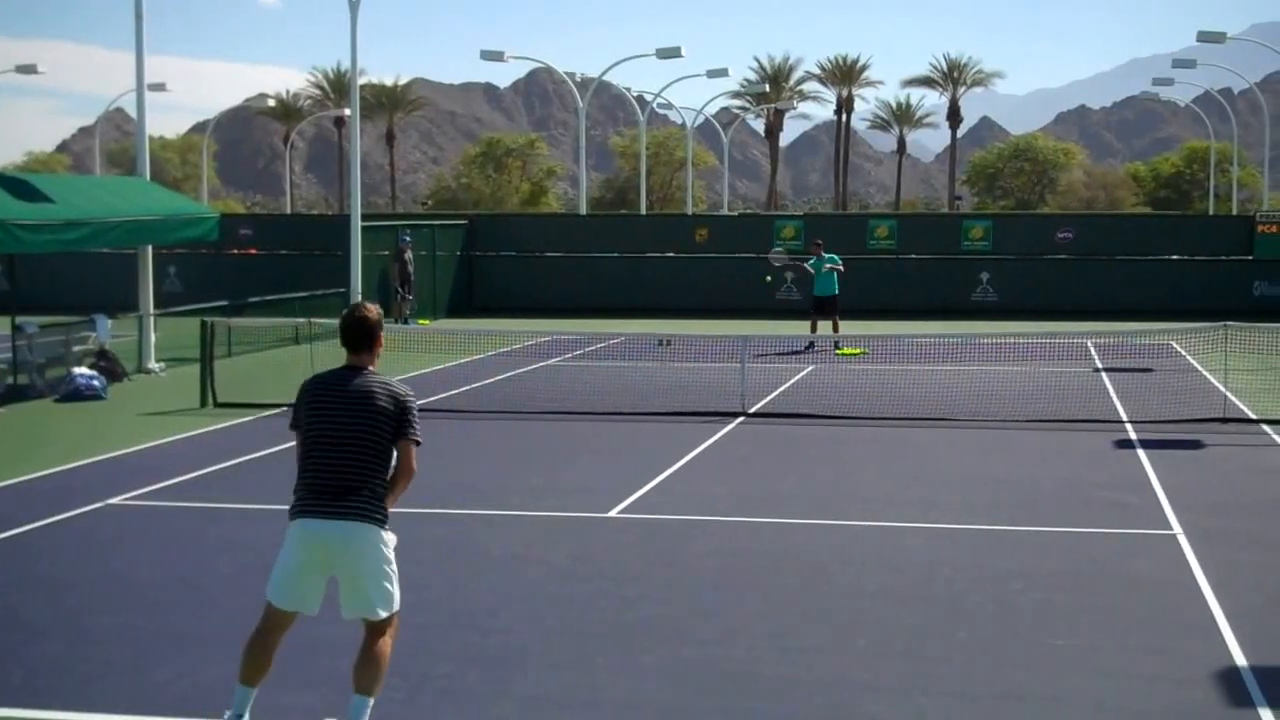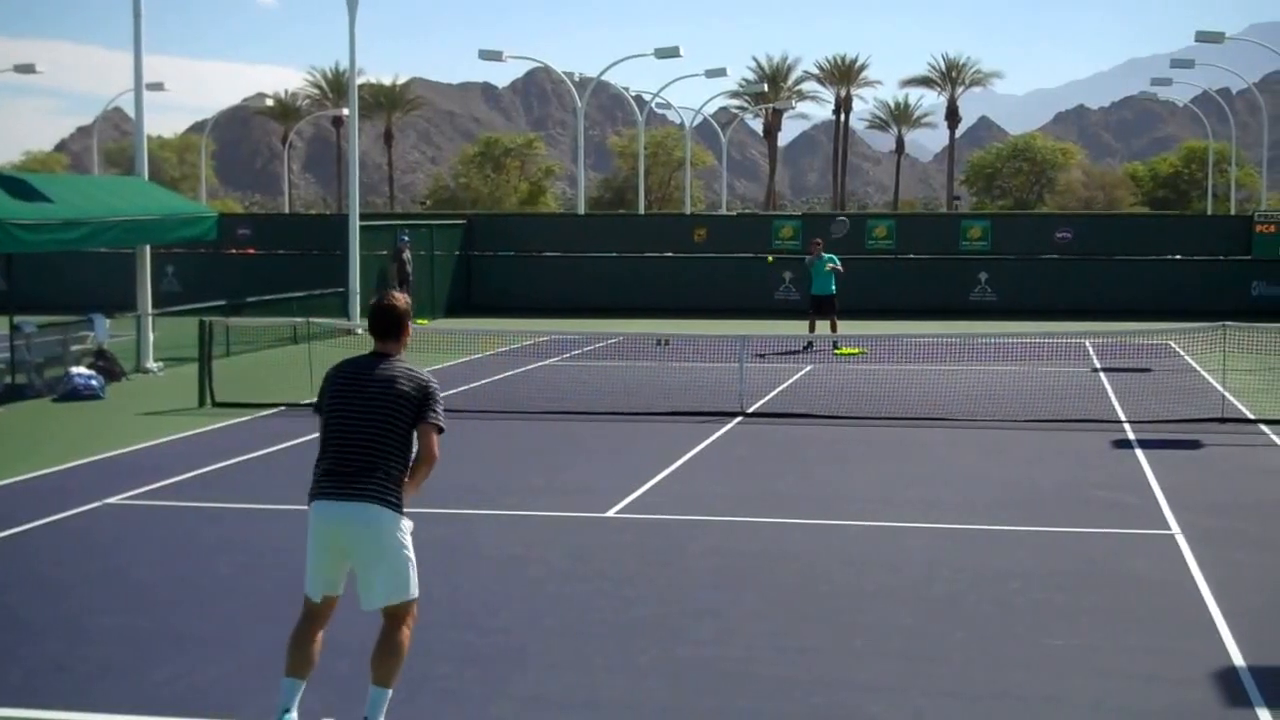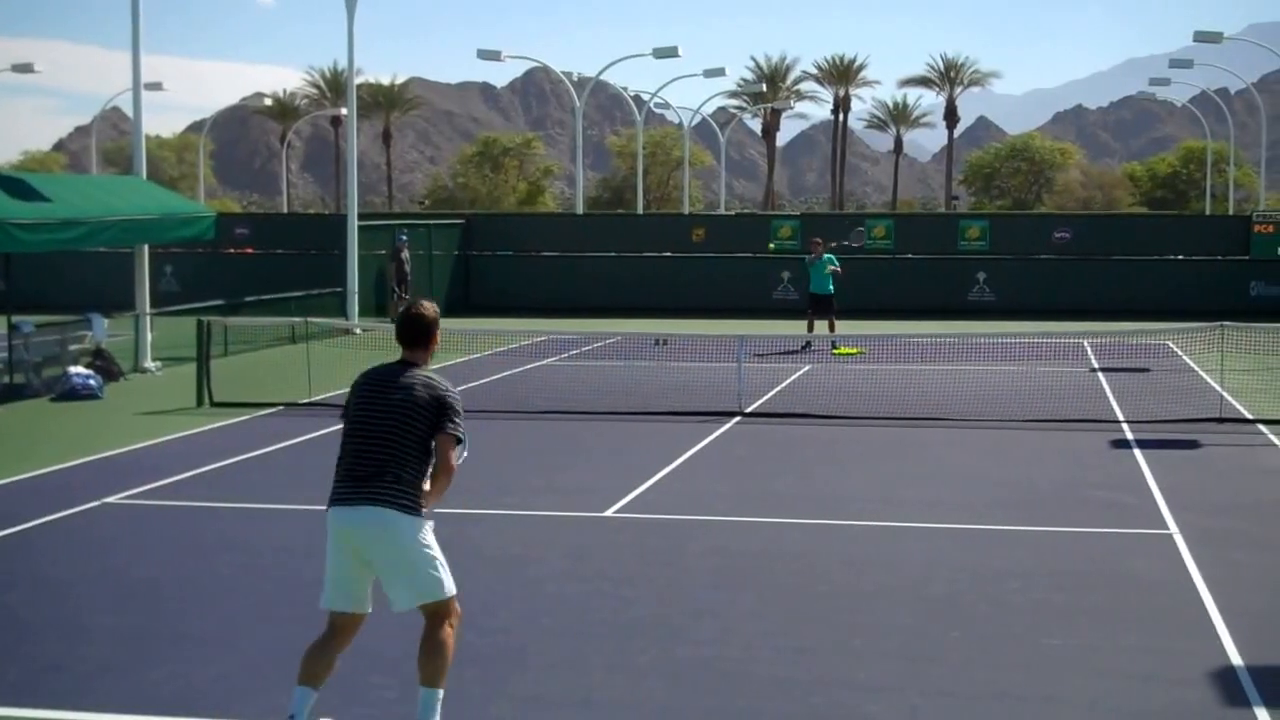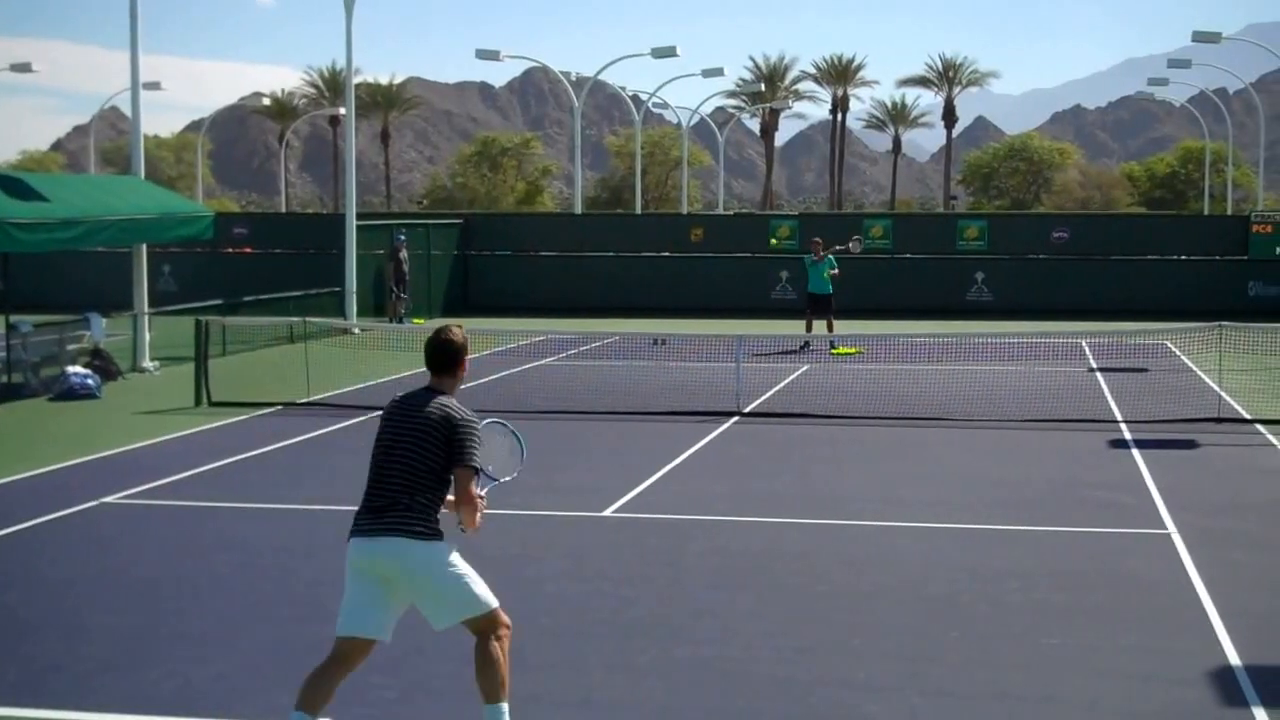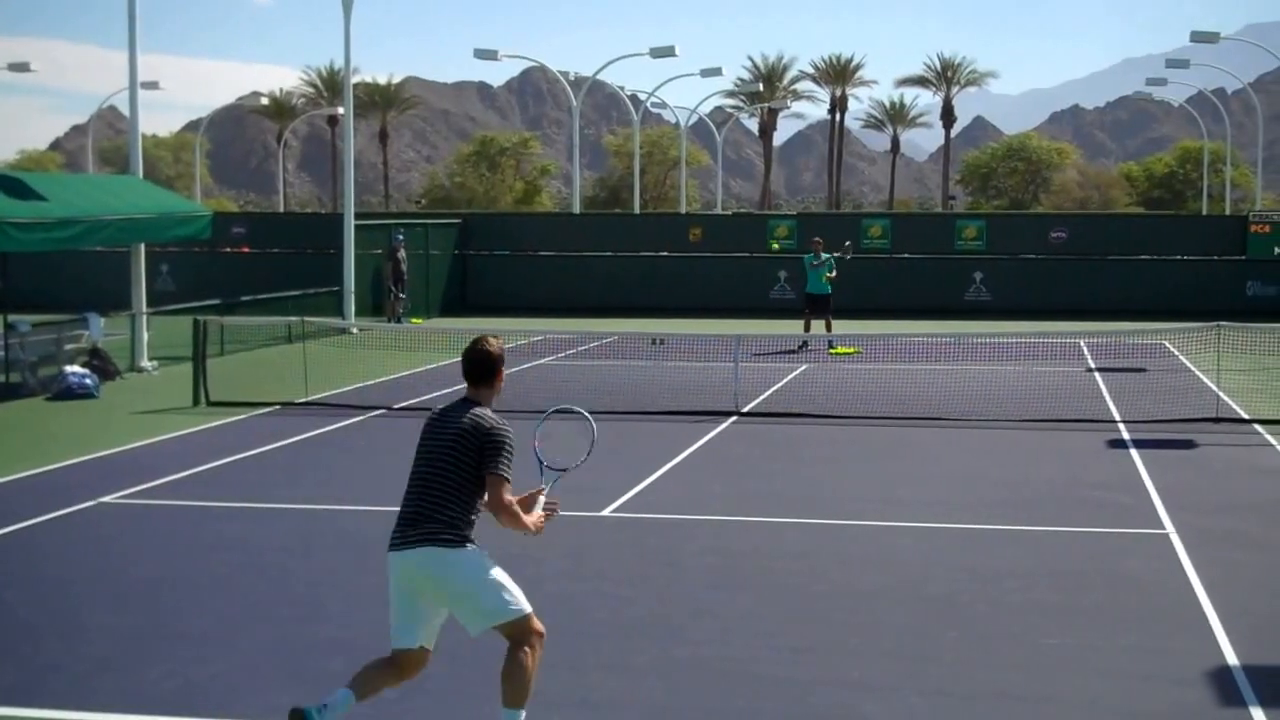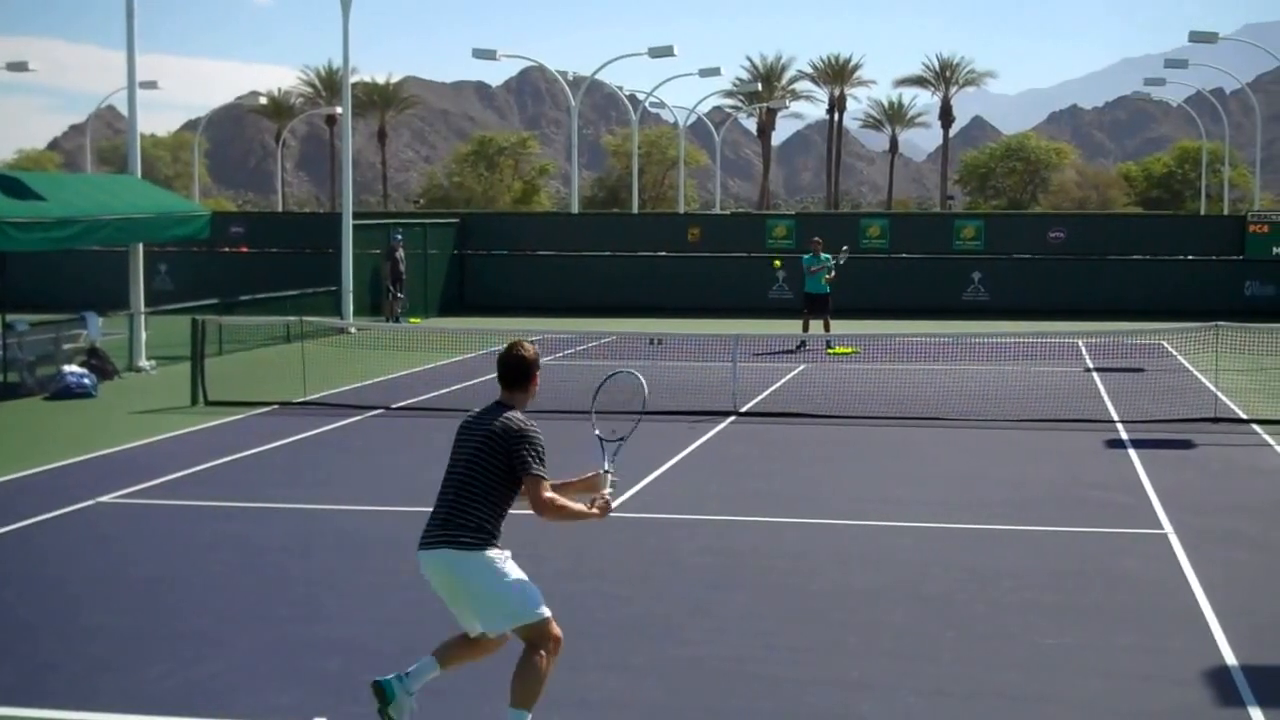
dt=0.1s
person 1, frame 1
left shoulder: (311, 388)
right shoulder: (399, 397)
left elbow: (305, 454)
right elbow: (406, 470)
left hip: (306, 523)
right hip: (360, 530)
left knee: (274, 620)
right knee: (382, 627)
person 1, frame 2
left shoulder: (337, 375)
right shoulder: (422, 383)
right elbow: (429, 453)
left hip: (325, 506)
right hip: (379, 513)
left knee: (314, 614)
right knee: (399, 617)
person 1, frame 3
left shoulder: (364, 382)
right shoulder: (442, 394)
right elbow: (445, 466)
right wrist: (426, 494)
left hip: (343, 515)
right hip: (394, 519)
left knee: (340, 630)
right knee: (444, 615)
person 1, frame 4
left shoulder: (395, 408)
right shoulder: (461, 419)
right elbow: (464, 496)
right wrist: (471, 519)
left hip: (365, 543)
right hip: (416, 545)
left knee: (345, 656)
right knee: (495, 630)
person 1, frame 5
left shoulder: (433, 420)
right shoulder: (494, 429)
right elbow: (500, 506)
left wrist: (516, 503)
right wrist: (531, 523)
left hip: (402, 552)
right hip: (448, 554)
left knee: (408, 661)
right knee: (529, 635)
person 1, frame 6
left shoulder: (474, 421)
right shoulder: (523, 430)
right elbow: (541, 503)
left wrist: (580, 486)
right wrist: (590, 511)
left hip: (437, 550)
right hip: (471, 554)
left knee: (489, 637)
right knee: (545, 640)
left ankle: (402, 684)
